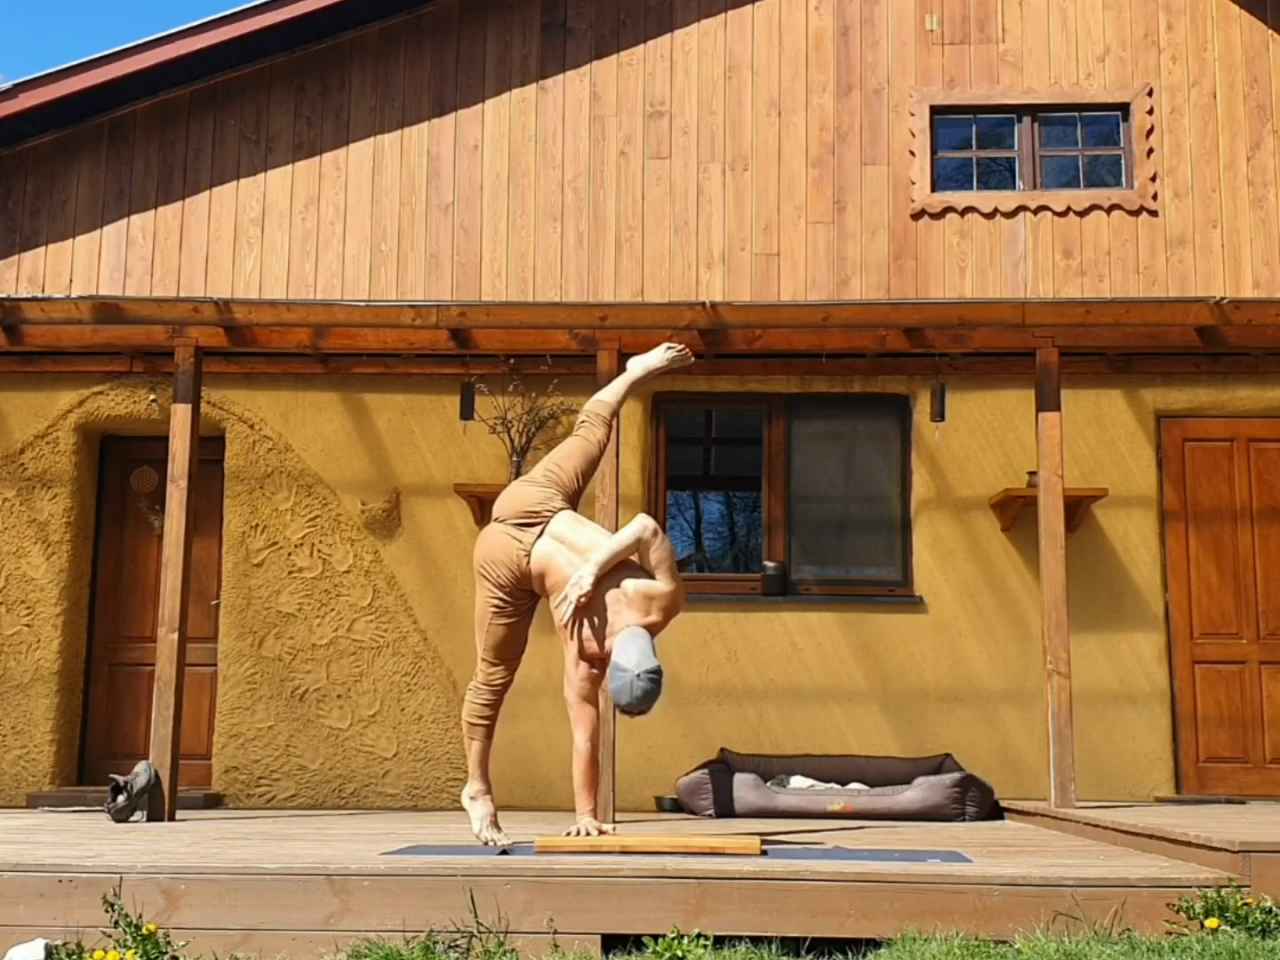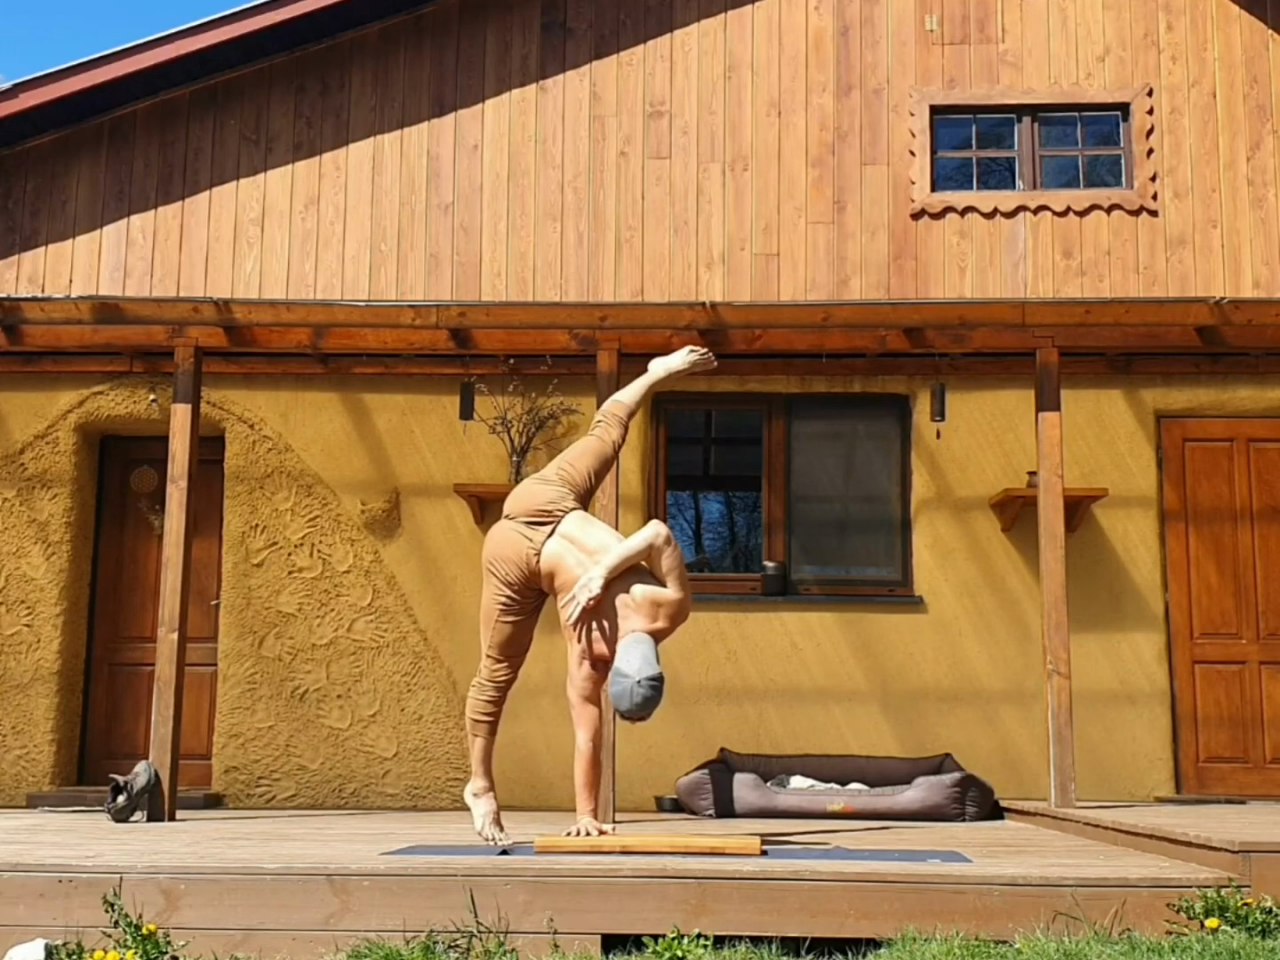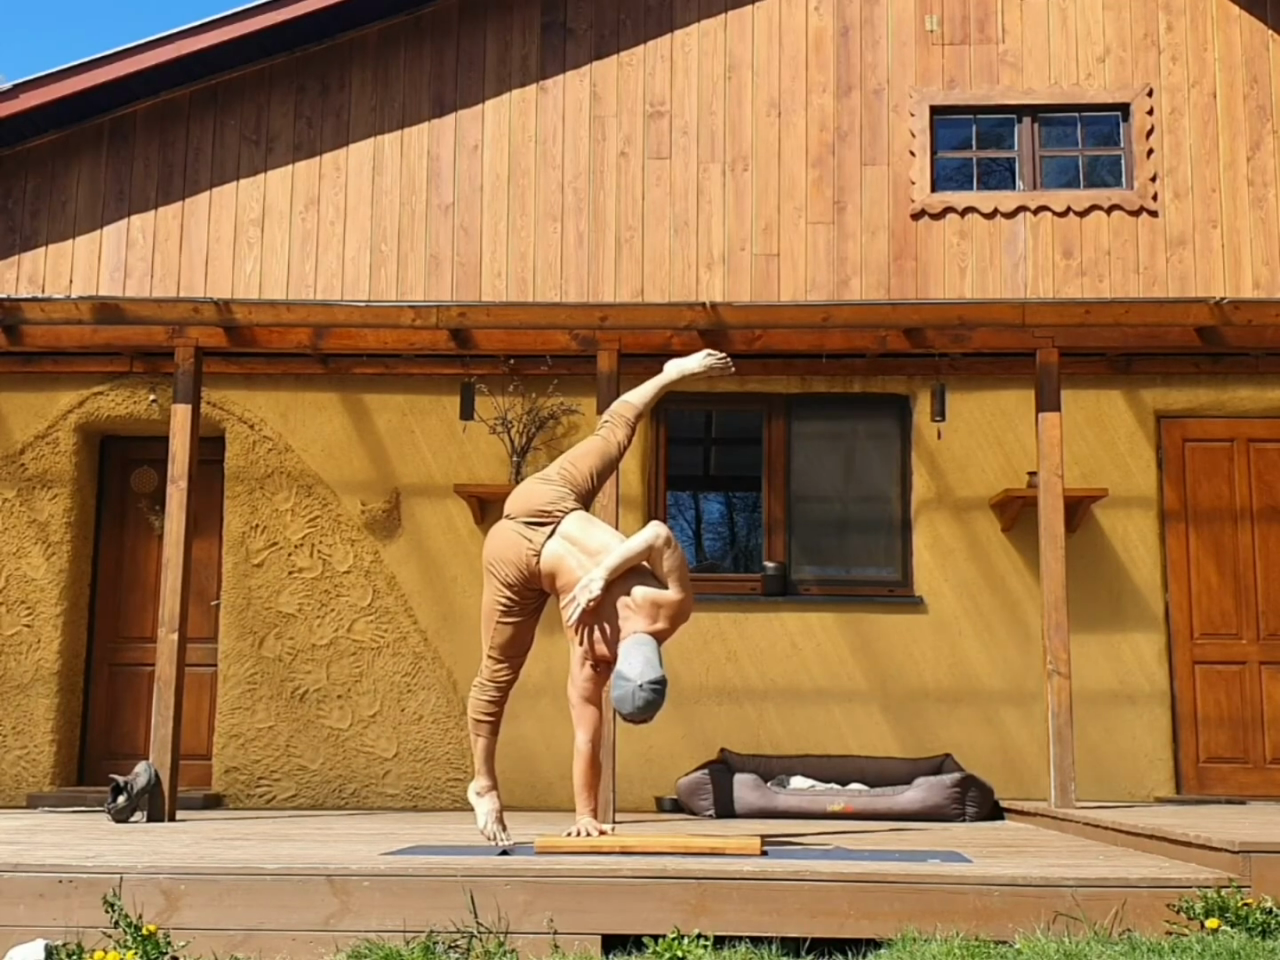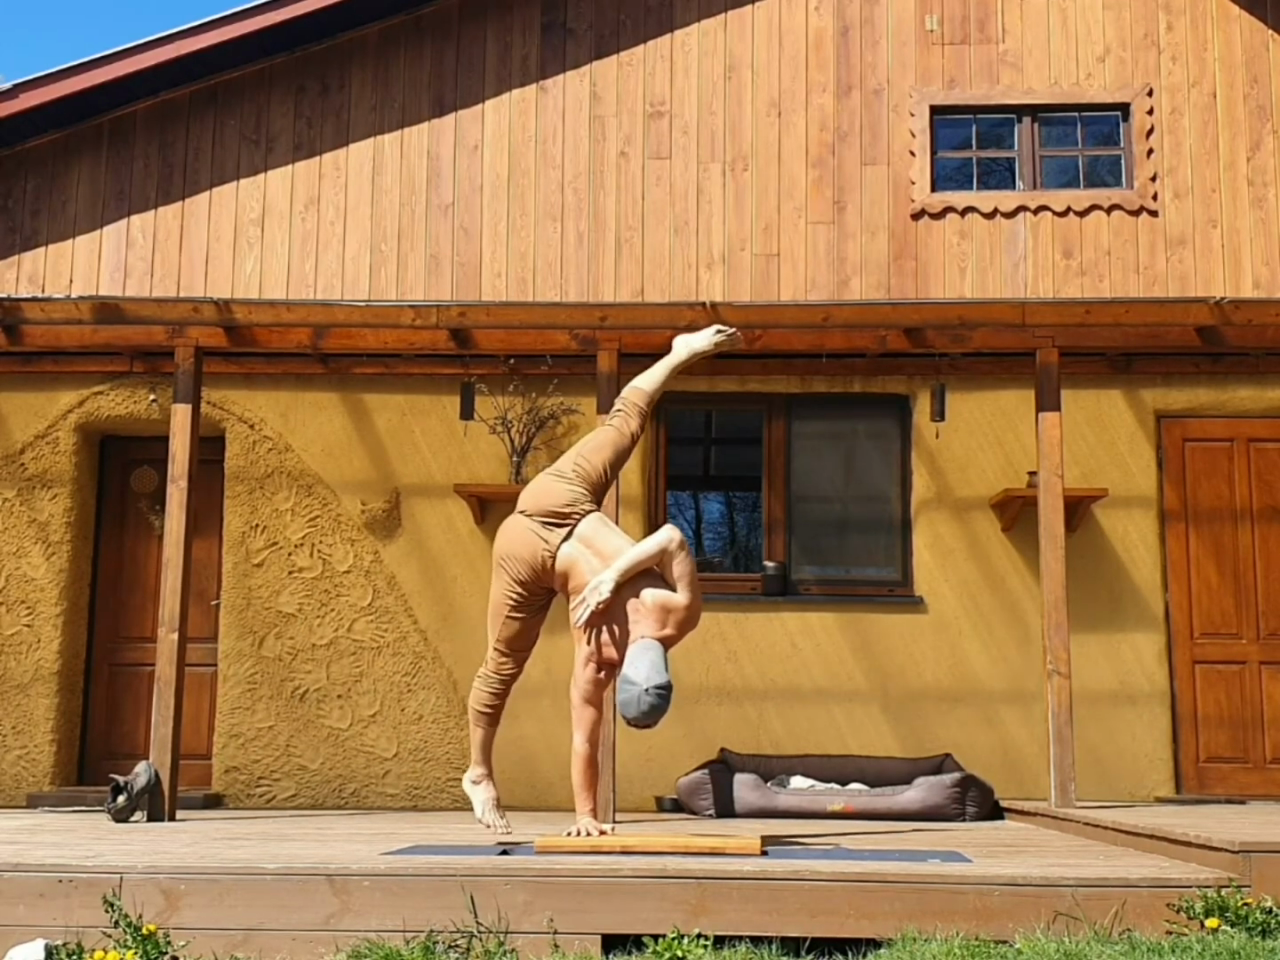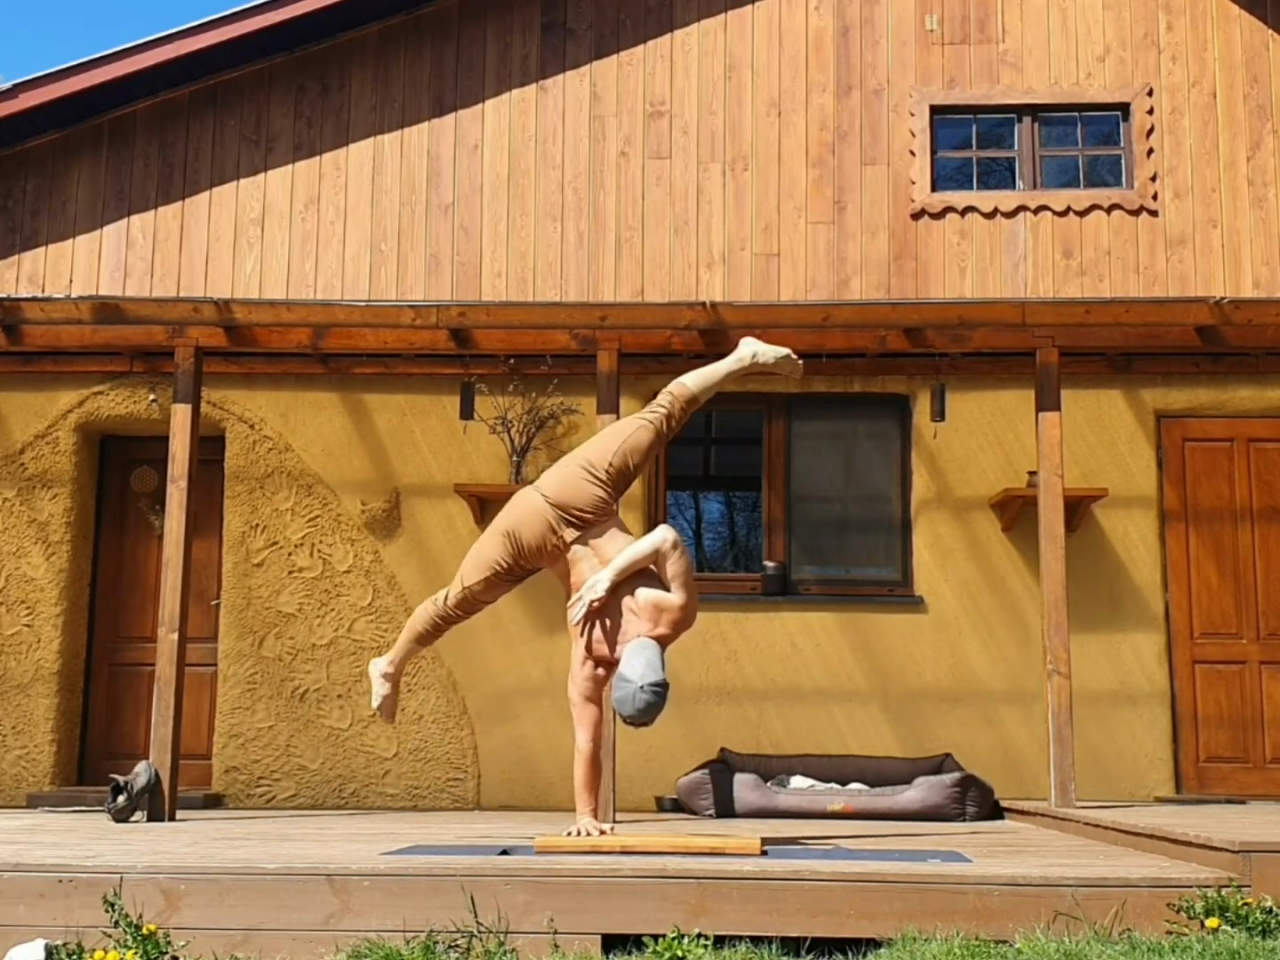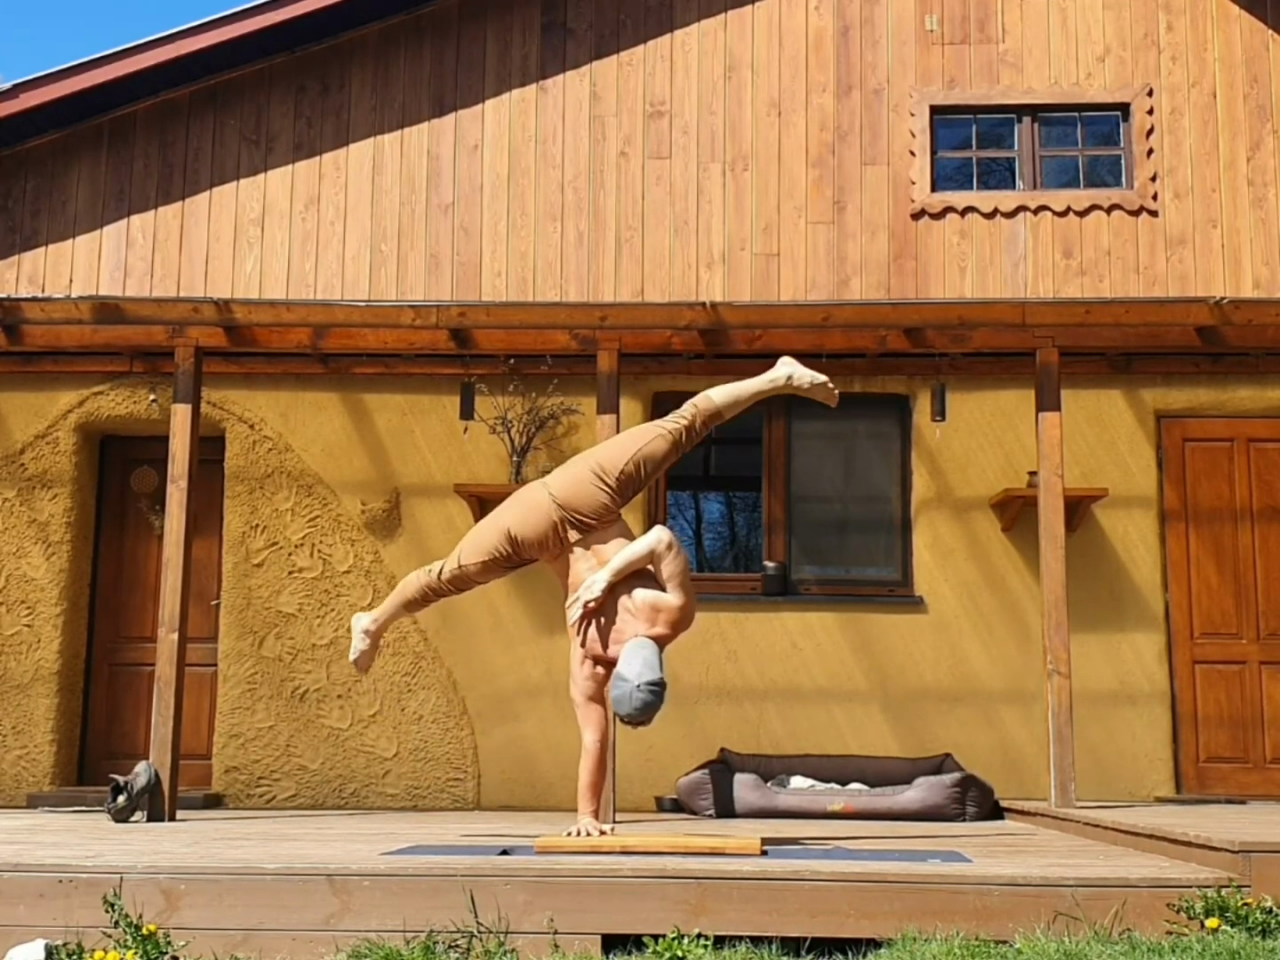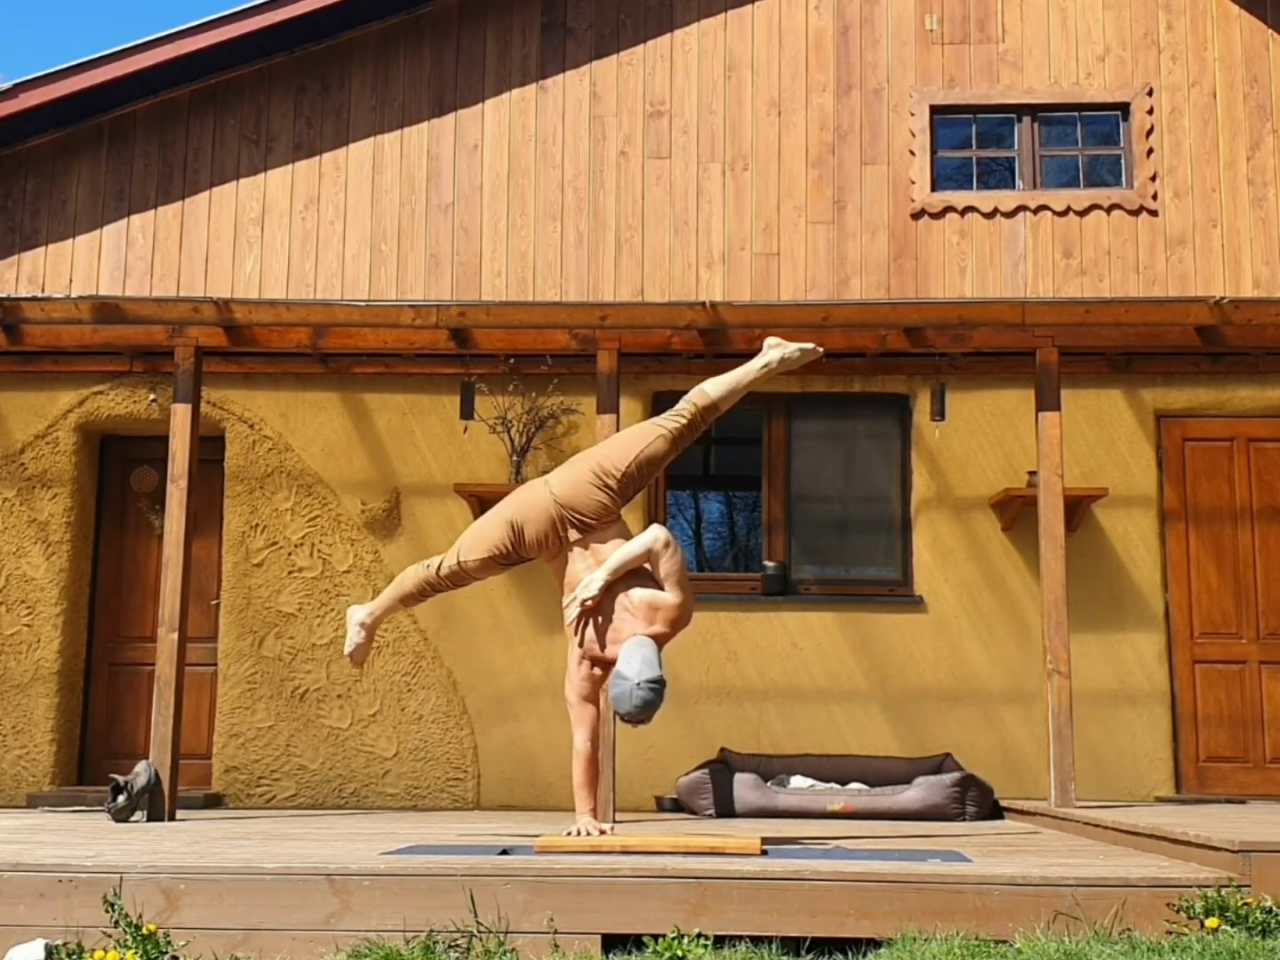
dt=0.7s
person 1, frame 1
left shoulder: (666, 600)
right shoulder: (585, 653)
left elbow: (647, 527)
right elbow: (584, 739)
left wrist: (591, 572)
right wrist: (585, 816)
left hip: (545, 509)
right hip: (509, 557)
left knee: (592, 432)
right knee: (493, 678)
left ankle: (640, 369)
right ankle: (477, 789)
person 1, frame 2
left shoulder: (674, 606)
right shoulder: (589, 656)
left elbow: (660, 533)
right elbow: (586, 739)
left wrist: (599, 575)
right wrist: (586, 816)
left hip: (552, 505)
right hip: (519, 554)
left knee: (606, 433)
right knee: (496, 674)
left ankle: (660, 371)
right ankle: (480, 786)
person 1, frame 3
left shoulder: (675, 607)
right shoulder: (592, 654)
left elbow: (660, 534)
right elbow: (586, 740)
left wrist: (602, 575)
right wrist: (585, 817)
left hip: (554, 506)
right hip: (519, 555)
left knee: (612, 434)
right knee: (497, 674)
left ankle: (675, 373)
right ankle: (483, 785)
person 1, frame 4
left shoulder: (683, 614)
right shoulder: (596, 656)
left elbow: (673, 537)
right elbow: (584, 741)
left wrist: (612, 577)
right wrist: (585, 817)
left hip: (565, 505)
right hip: (530, 552)
left knee: (624, 424)
right knee: (502, 666)
left ankle: (683, 352)
right ankle: (479, 773)
person 1, frame 5
left shoulder: (678, 614)
right shoulder: (591, 659)
left elbow: (669, 537)
right elbow: (586, 743)
left wrist: (608, 577)
right wrist: (585, 816)
left hip: (580, 499)
right hip: (537, 528)
left knee: (662, 415)
right knee: (456, 602)
left ankle: (745, 358)
right ankle: (390, 667)
person 1, frame 6
left shoulder: (675, 614)
right shoulder: (590, 658)
left elbow: (664, 538)
right elbow: (593, 743)
left wrist: (604, 579)
right wrist: (587, 815)
left hip: (583, 498)
right hip: (541, 522)
left knee: (682, 427)
right knee: (451, 575)
left ankle: (781, 378)
right ankle: (373, 623)
person 1, frame 7
left shoulder: (673, 614)
right shoulder: (587, 659)
left elbow: (660, 538)
right elbow: (584, 744)
left wrist: (602, 578)
right wrist: (584, 815)
left hip: (585, 500)
right hip: (539, 518)
left knee: (680, 422)
right knee: (449, 571)
left ankle: (769, 360)
right ankle: (368, 616)
